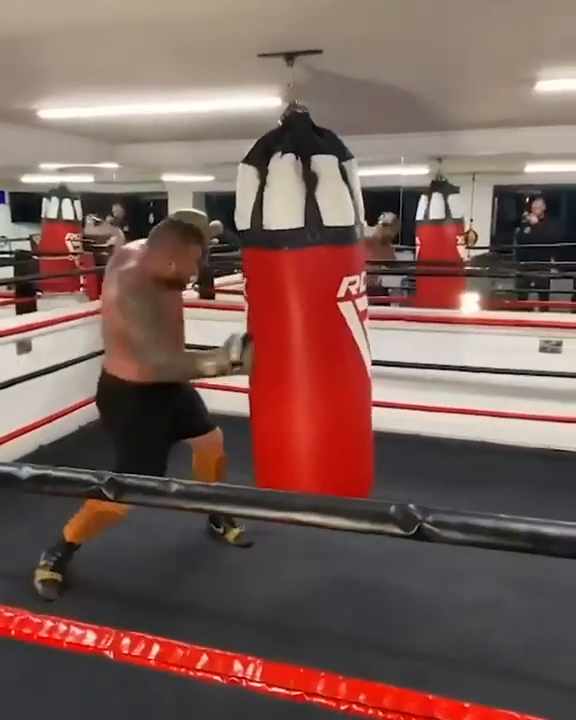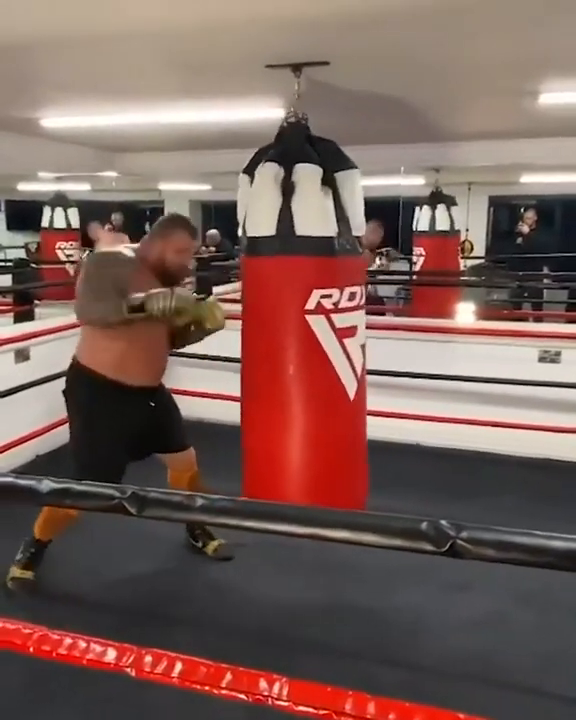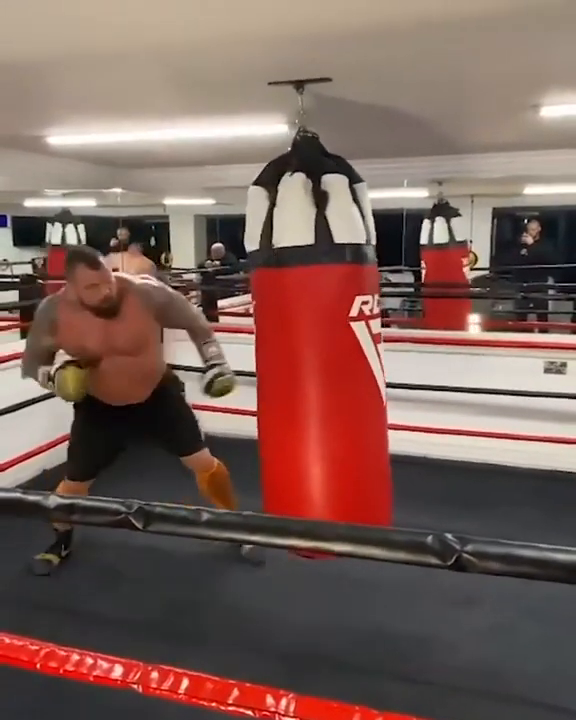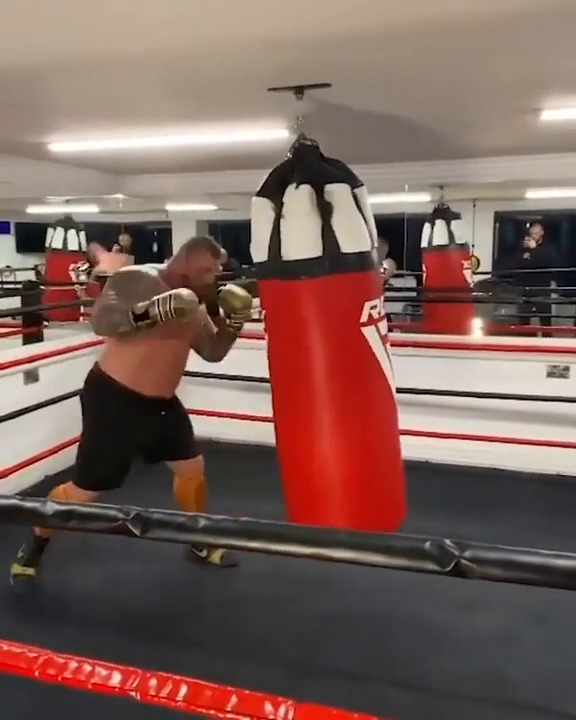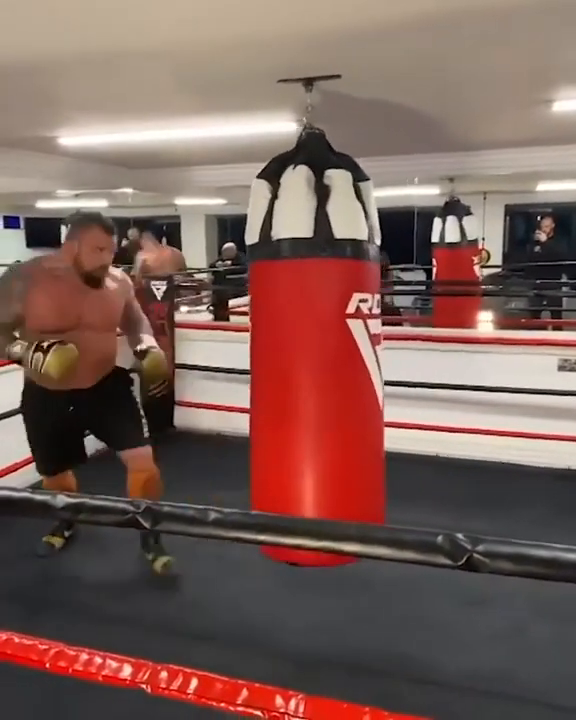
dt=1s
person 1, frame 1
left shoulder: (142, 252)
right shoulder: (137, 293)
left elbow: (185, 257)
right elbow: (165, 364)
left wrist: (189, 229)
right wrist: (226, 360)
left hip: (166, 383)
right hip: (133, 395)
left knee: (211, 440)
left ankle: (217, 518)
right ankle: (59, 553)
person 1, frame 2
left shoulder: (163, 279)
right shoulder: (111, 263)
left elbow: (175, 338)
right elbow: (91, 308)
left wrist: (202, 321)
right wrist: (157, 303)
left hip: (147, 389)
right hip: (98, 390)
left knee: (185, 460)
left ankle: (196, 531)
right ankle: (32, 550)
person 1, frame 3
left shoulder: (145, 292)
right shoulder: (53, 312)
left elbow: (193, 320)
right elbow: (31, 362)
left wrist: (215, 361)
right wrist: (55, 378)
left hip: (157, 394)
right hip: (98, 405)
left knee: (202, 461)
right knee: (77, 481)
right ankle: (60, 541)
person 1, frame 4
left shoulder: (194, 307)
right shoulder: (137, 279)
left elbow: (214, 352)
right elbow: (103, 320)
left wrist: (235, 319)
right wrist: (154, 311)
left hip: (161, 401)
right hip: (114, 397)
left knee: (193, 468)
right knee: (85, 489)
left ankle: (198, 542)
right ankle: (35, 544)
person 1, frame 5
left shoulder: (118, 282)
left elbow: (136, 322)
left wrist: (149, 350)
left hip: (107, 387)
right hip: (47, 396)
left knee: (141, 459)
right knee: (53, 474)
left ankle: (150, 538)
right ankle: (67, 522)
